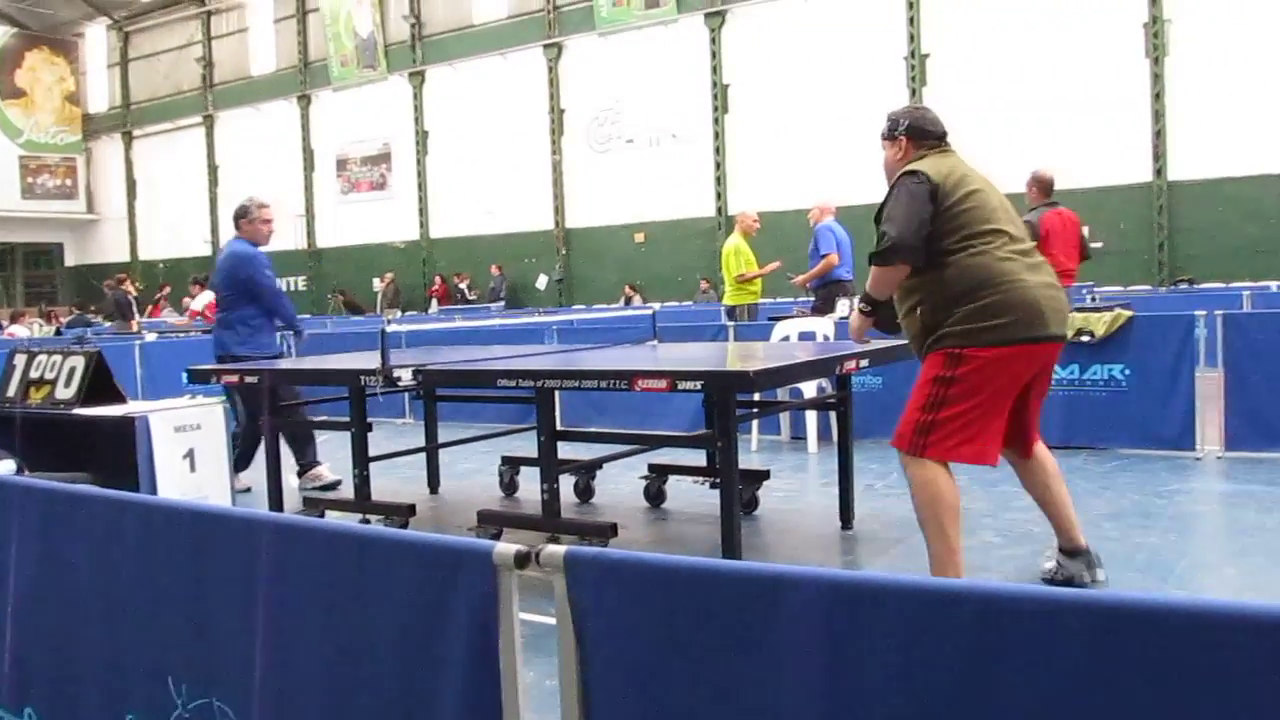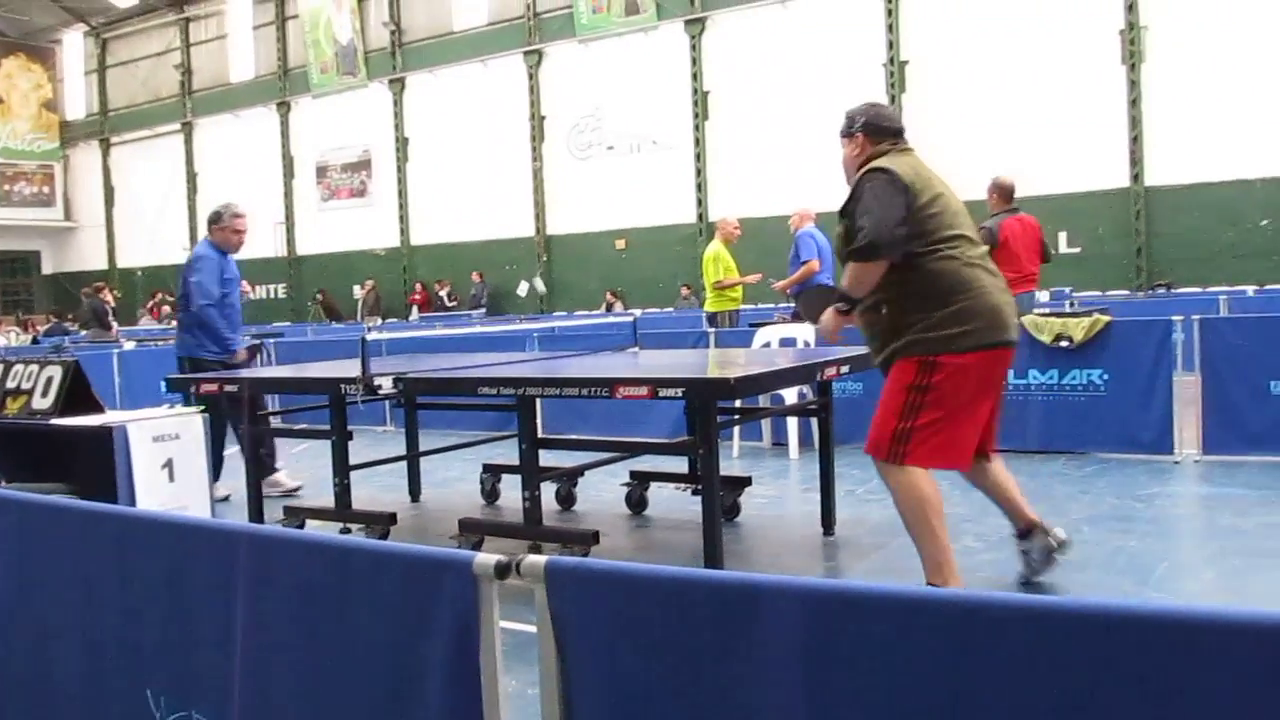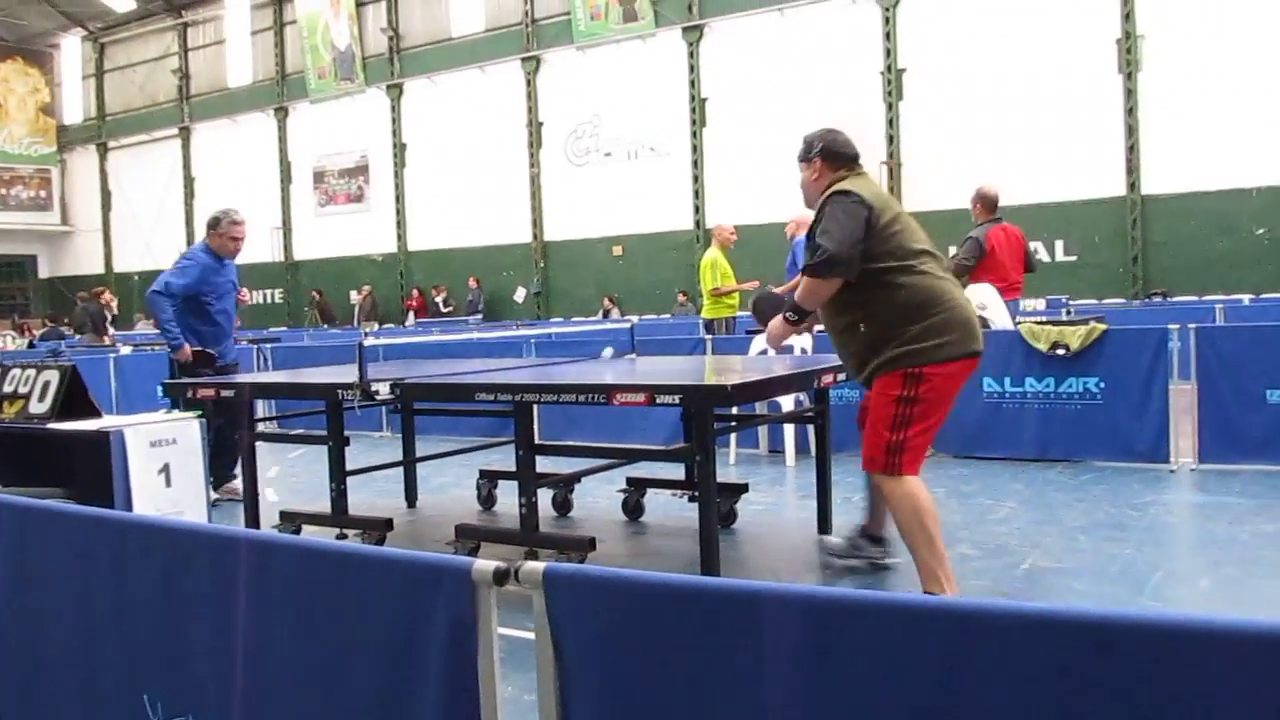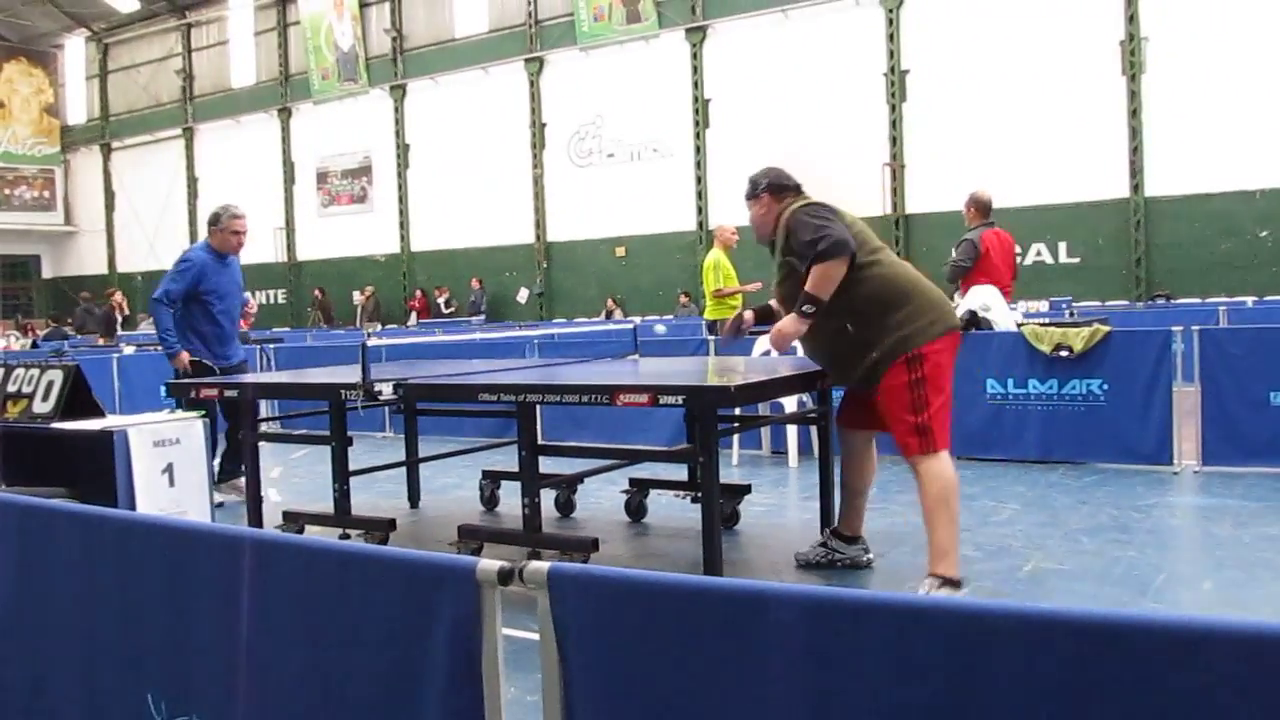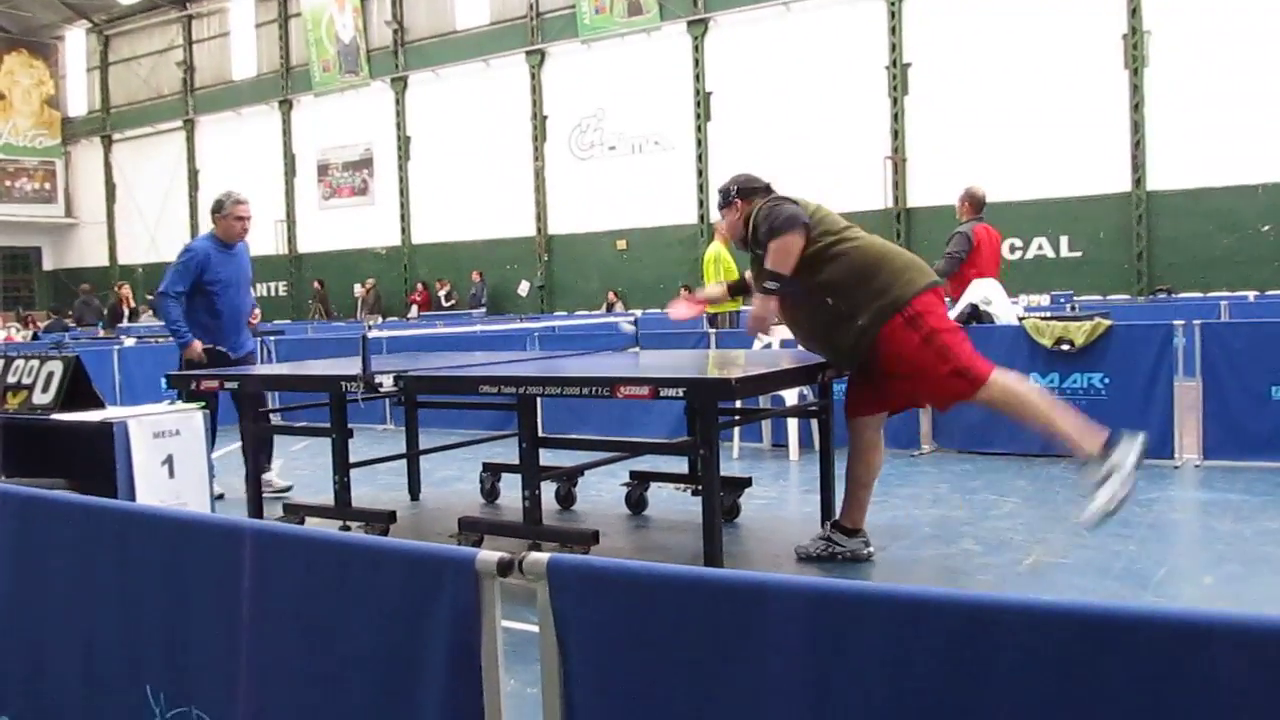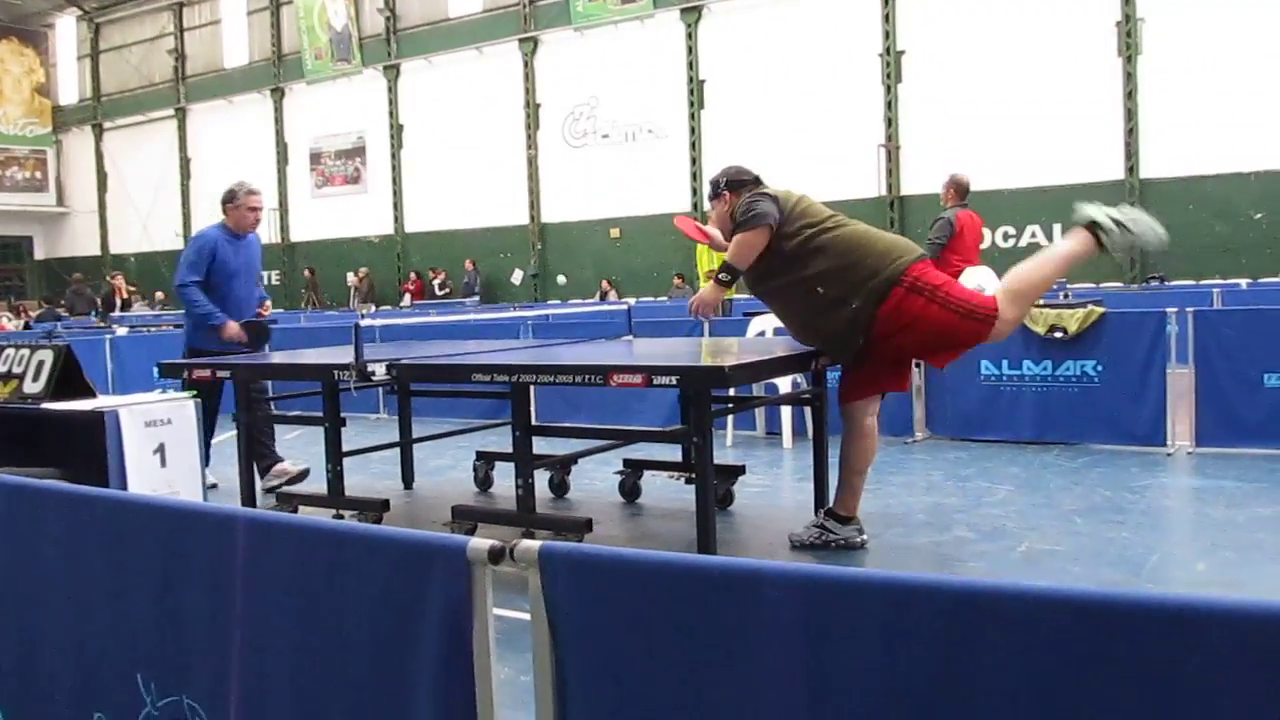
dt=0.2s
person 1, frame 1
left shoulder: (913, 178)
right shoulder: (965, 177)
left elbow: (897, 253)
left wrist: (867, 308)
left hip: (984, 330)
right hip: (1035, 321)
left knee: (921, 452)
right knee: (1021, 442)
left ankle: (950, 585)
right ankle: (1077, 555)
person 1, frame 2
left shoulder: (879, 179)
right shoulder: (918, 177)
left elbow: (874, 251)
left wrist: (843, 307)
right wrist: (866, 306)
left hip: (944, 338)
right hip: (984, 326)
left knee: (894, 455)
right knee: (966, 452)
left ankle: (947, 592)
right ankle: (1037, 534)
person 1, frame 3
left shoulder: (842, 199)
right shoulder: (864, 196)
left elbow: (829, 268)
left wrist: (790, 320)
right wrist: (803, 313)
left hip: (923, 346)
right hip: (914, 341)
left knee: (890, 466)
right knee: (879, 439)
left ankle: (942, 599)
right ankle: (872, 537)
person 1, frame 4
left shoulder: (803, 216)
right shoulder: (803, 228)
left elbow: (834, 254)
right elbow: (799, 288)
left wrist: (802, 315)
right wrist: (756, 318)
left hip: (913, 341)
left knee: (924, 448)
right knee: (854, 430)
left ankle: (945, 583)
right ankle: (848, 540)
person 1, frame 5
left shoulder: (769, 213)
right shoulder: (773, 221)
left elbow: (789, 234)
right elbow: (767, 273)
left wrist: (768, 292)
right wrist: (729, 290)
left hip: (899, 306)
right hip: (869, 326)
left knee: (978, 382)
right knee: (863, 424)
left ankle: (1101, 450)
right ankle: (848, 533)
person 1, frame 6
left shoulder: (755, 208)
right shoulder: (774, 212)
left elbow: (764, 228)
left wrist: (721, 282)
right wrist: (728, 247)
left hip: (891, 287)
right hip: (871, 316)
left knee: (1001, 317)
right knee: (857, 408)
left ankle: (1092, 231)
right ankle: (842, 520)
person 2, frame 1
left shoulder: (238, 252)
right shoulder: (247, 255)
left elbow: (227, 292)
right elbow: (276, 298)
right wrist: (296, 327)
left hip: (265, 349)
right hip: (241, 352)
left knee: (291, 407)
right knee: (252, 418)
left ankle: (309, 470)
right ankle: (229, 473)
person 2, frame 2
left shoulder: (222, 257)
right shoulder: (205, 259)
right elbow: (203, 307)
left wrist: (236, 290)
right wrist: (231, 344)
left hip: (233, 353)
right hip: (203, 356)
left knee: (254, 413)
right knee: (213, 421)
left ankle: (267, 475)
right ankle: (207, 482)
person 2, frame 3
left shoulder: (226, 260)
right shoulder: (196, 262)
right elbow: (157, 295)
left wrist: (237, 296)
right wrist: (176, 342)
left hip: (224, 357)
right hip: (194, 359)
left knee: (233, 422)
right knee: (202, 425)
left ankle: (223, 480)
person 2, frame 4
left shoulder: (232, 258)
right shoulder: (195, 261)
right elbow: (160, 303)
left wrist: (244, 303)
right wrist: (173, 349)
left hip: (233, 358)
right hip: (196, 360)
left knee: (243, 421)
left ankle: (229, 477)
person 2, frame 5
left shoulder: (242, 249)
right shoulder: (198, 252)
right elbow: (166, 296)
left wrist: (252, 306)
right wrist: (186, 339)
left hip: (241, 348)
right hip: (203, 352)
left knee: (257, 410)
left ankle: (259, 472)
person 2, frame 6
left shoulder: (253, 241)
right shoulder: (205, 241)
right elbow: (184, 287)
left wrist: (263, 300)
right wrist: (220, 321)
left hip: (246, 343)
right hip: (206, 344)
left knee: (257, 404)
right knee: (203, 411)
left ankle: (271, 467)
